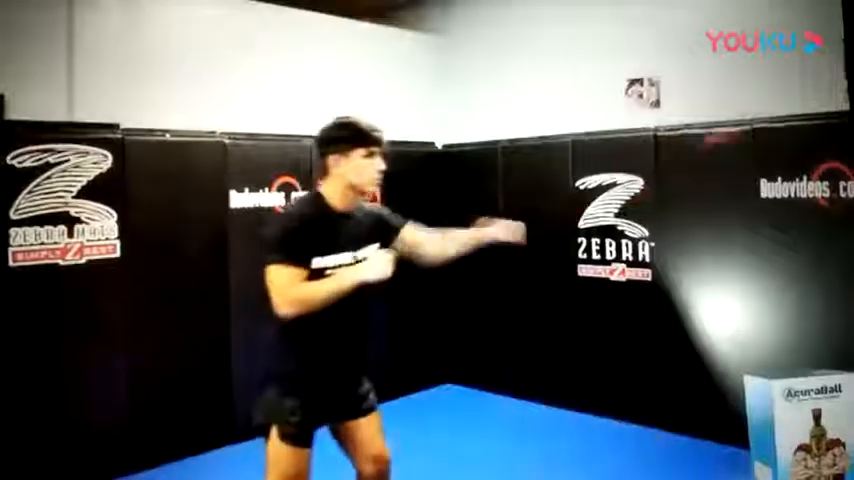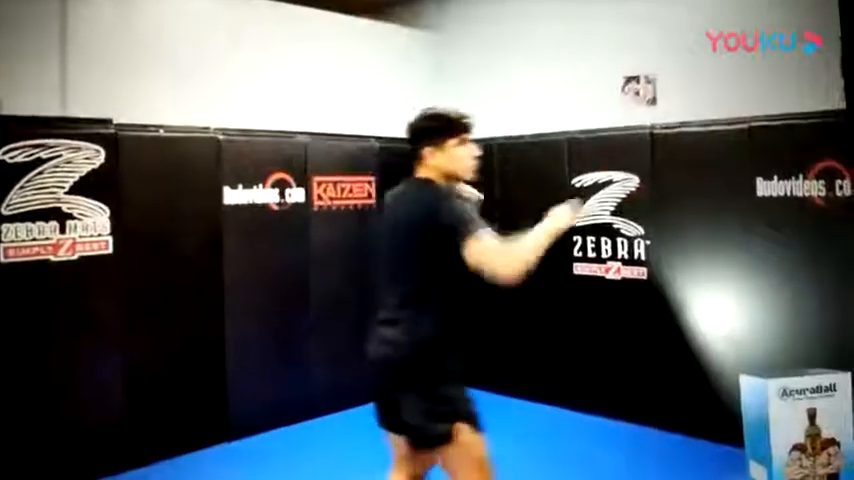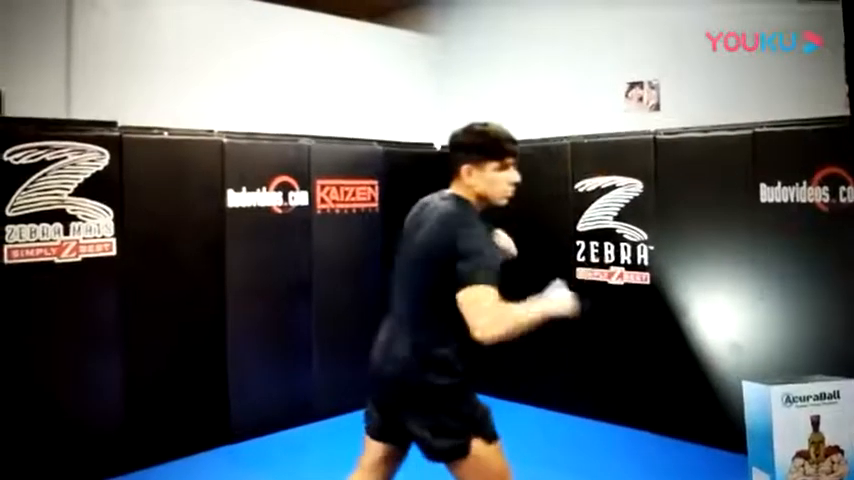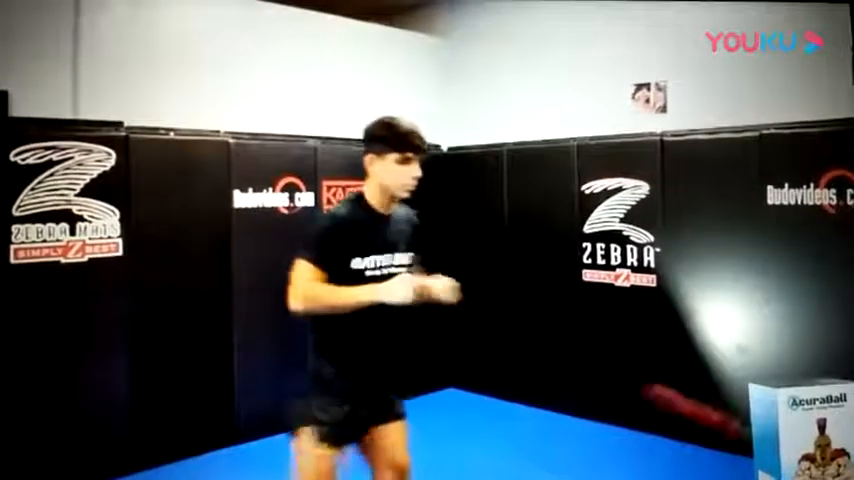
dt=1s
person 1, frame 1
left shoulder: (375, 219)
right shoulder: (294, 222)
left elbow: (433, 245)
right elbow: (286, 303)
left wrist: (487, 231)
right wrist: (360, 274)
left hip: (349, 373)
right hip: (299, 376)
person 1, frame 2
left shoulder: (399, 200)
right shoulder: (441, 207)
right elbow: (506, 267)
right wrist: (554, 223)
left hip: (392, 350)
right hip: (425, 359)
person 1, frame 3
left shoulder: (427, 209)
right shoulder: (468, 232)
right elbow: (486, 326)
left wrist: (492, 253)
right wrist: (547, 305)
left hip: (388, 365)
right hip: (430, 379)
person 1, frame 4
left shoulder: (407, 222)
right shoulder: (338, 223)
right elbow: (300, 298)
left wrist: (429, 286)
right wrist: (378, 292)
left hip: (380, 371)
right hip: (333, 371)
